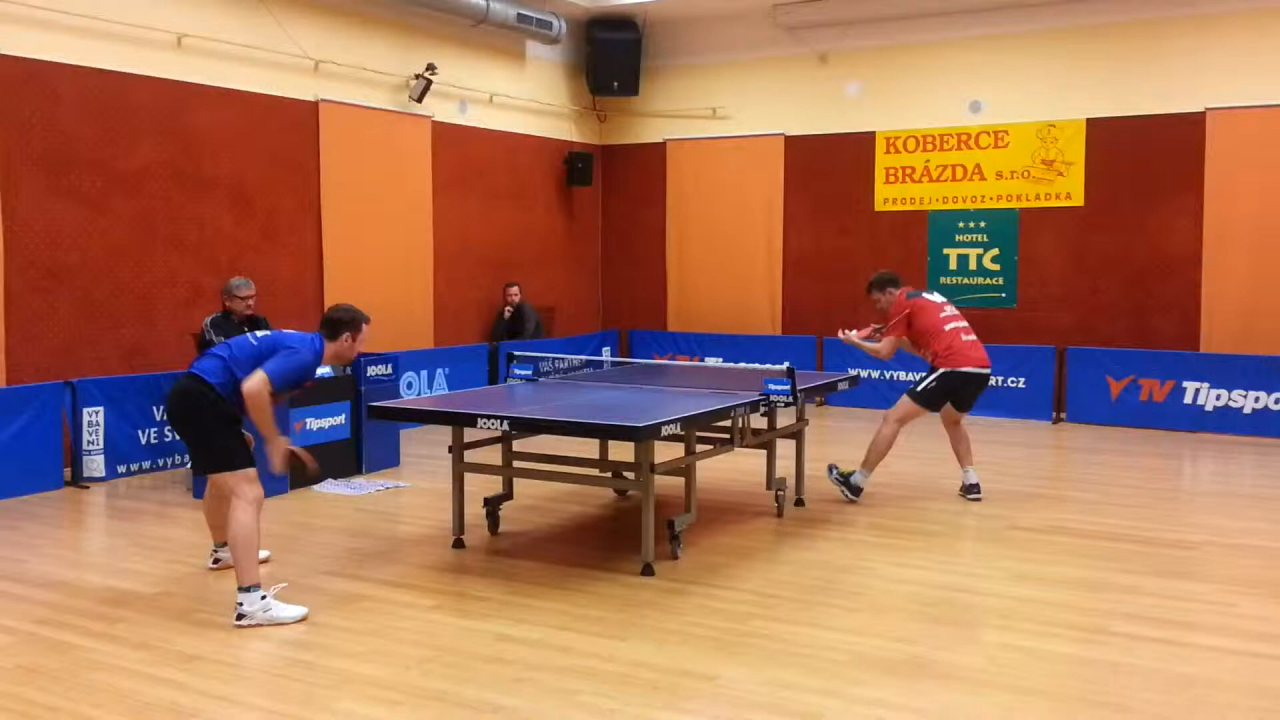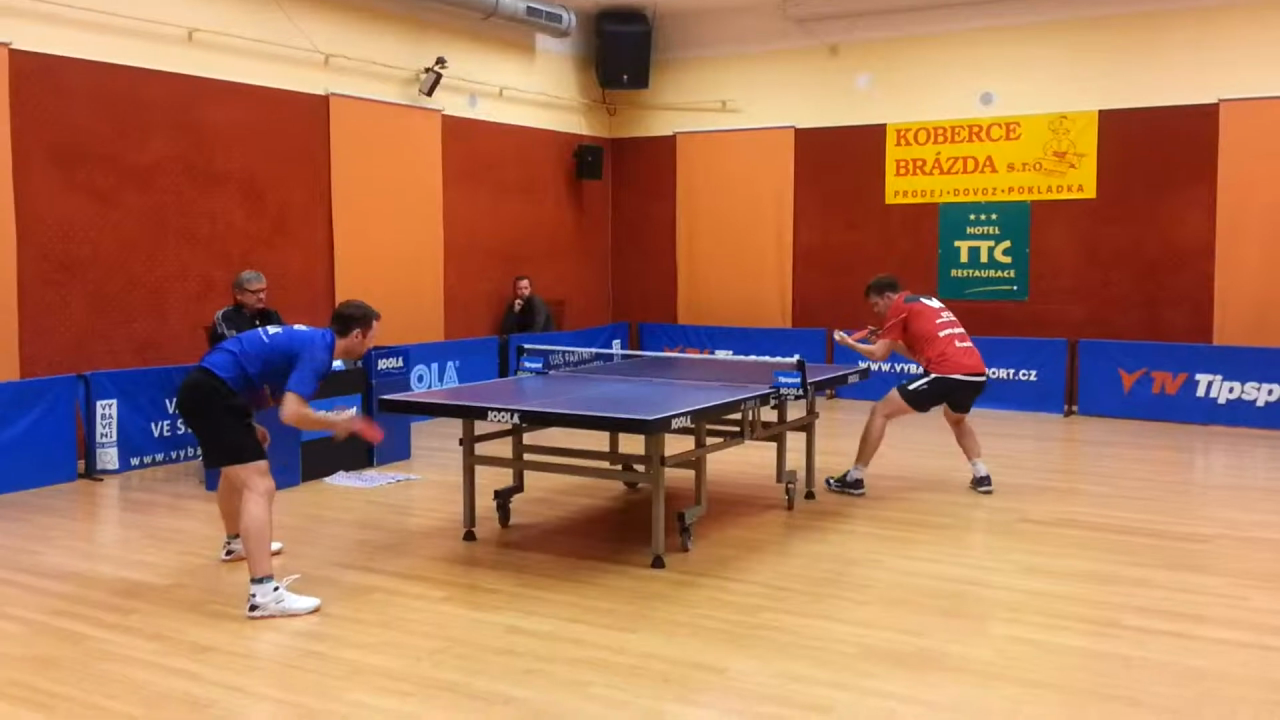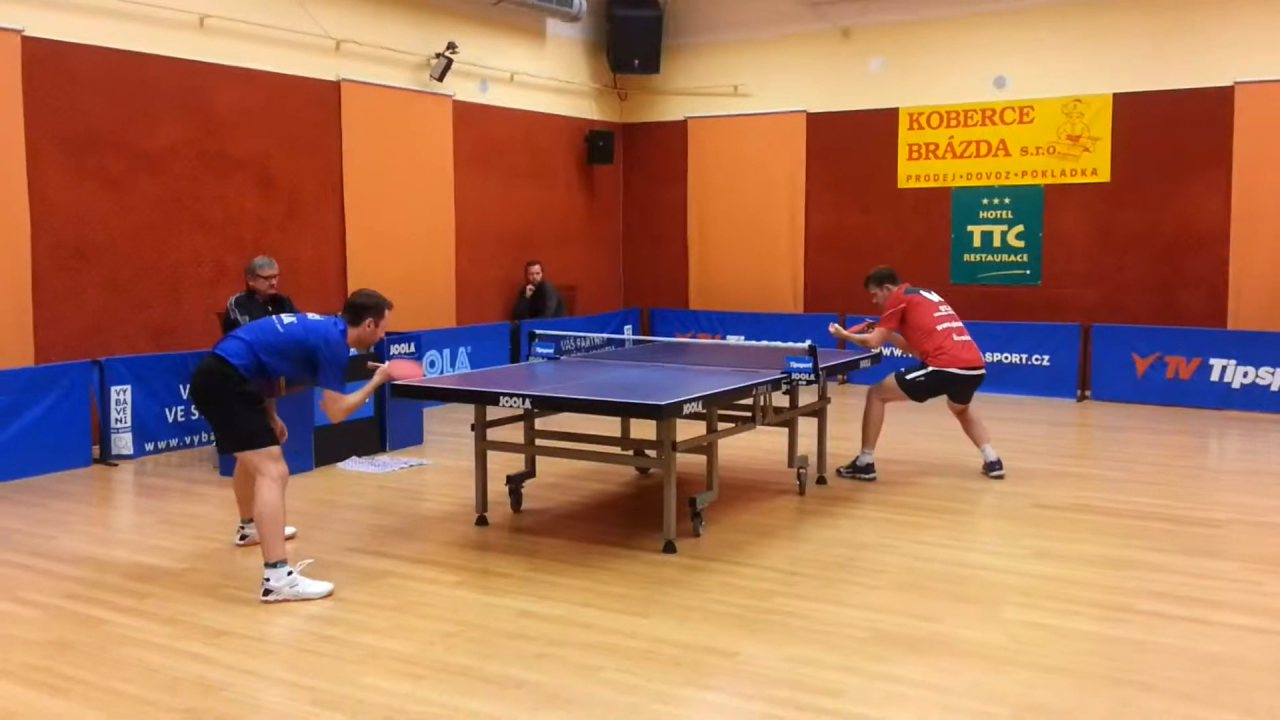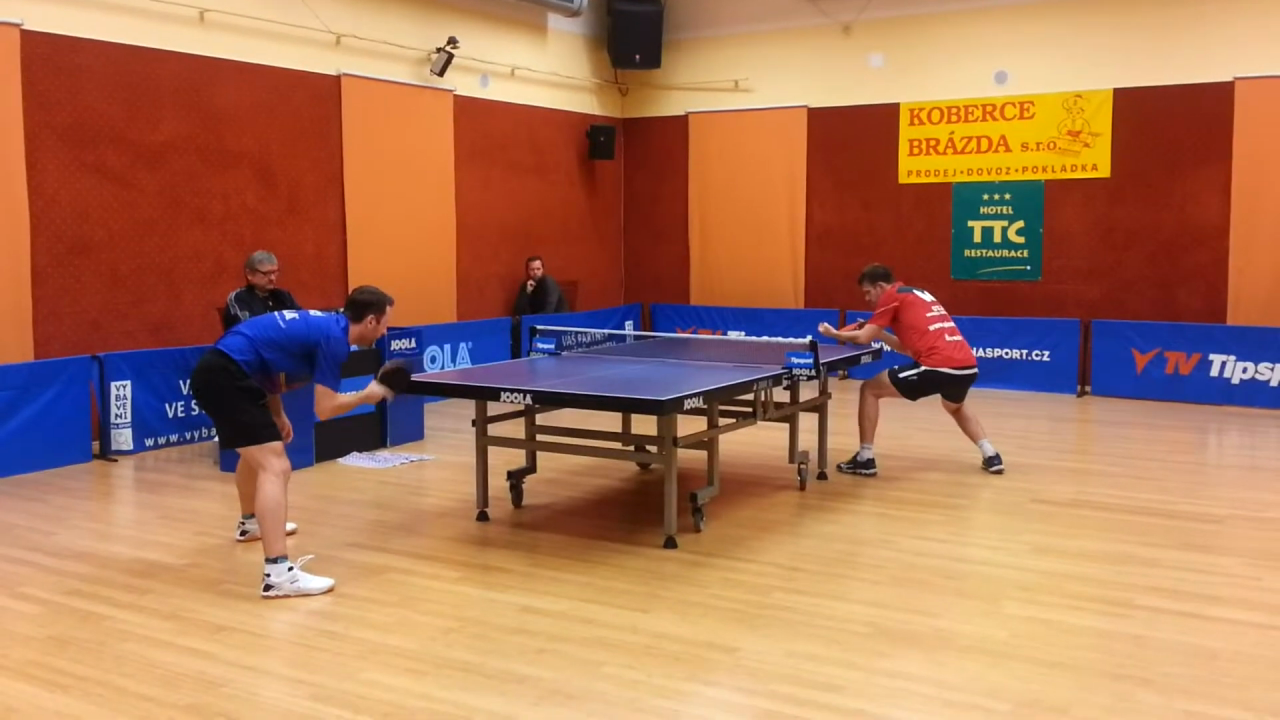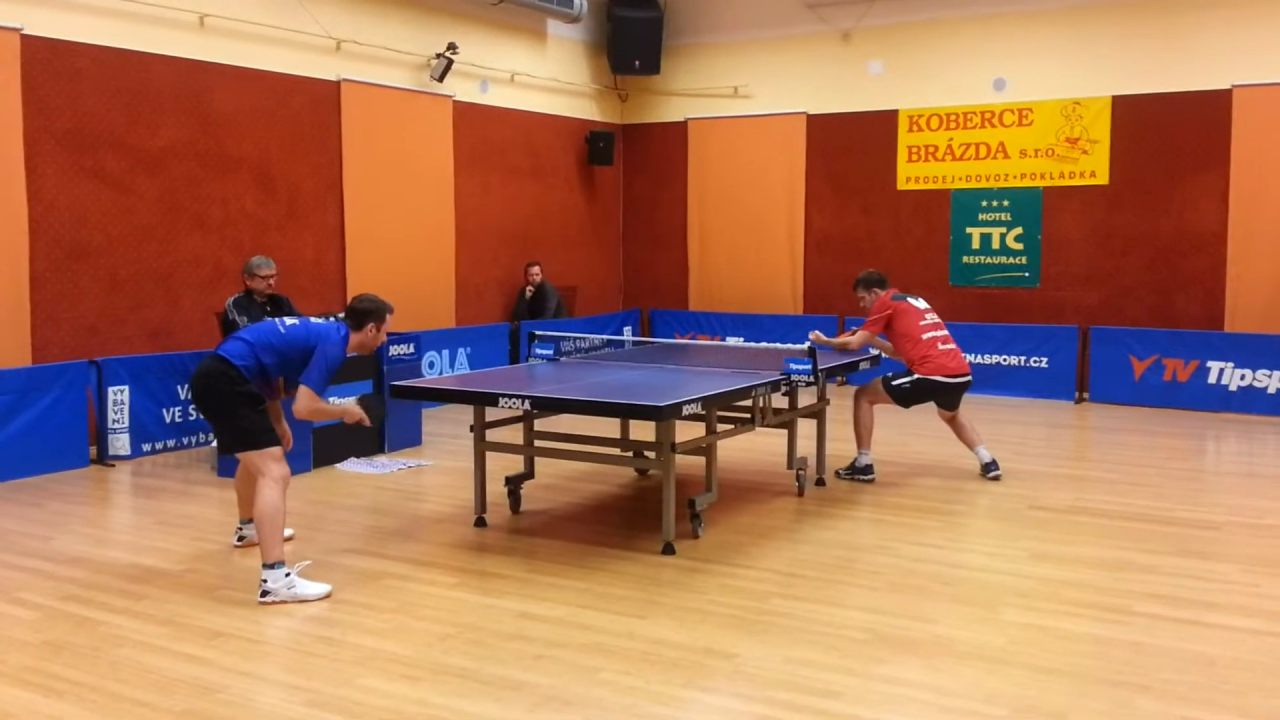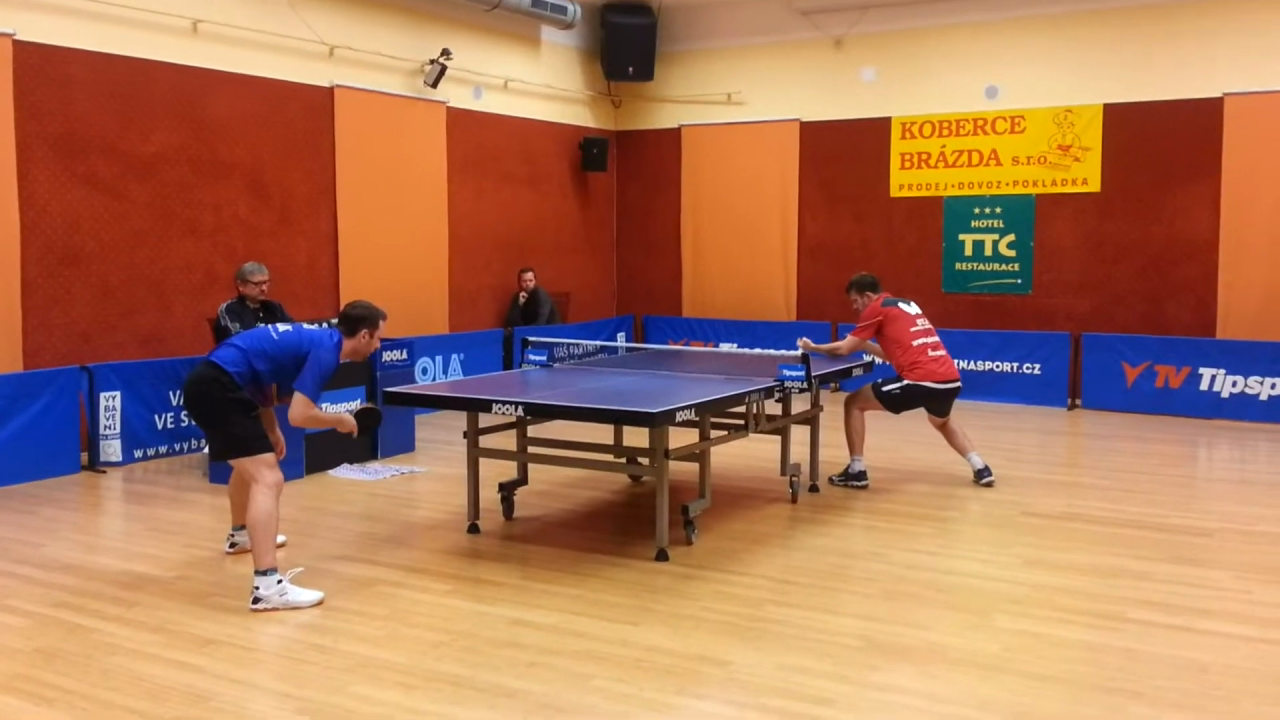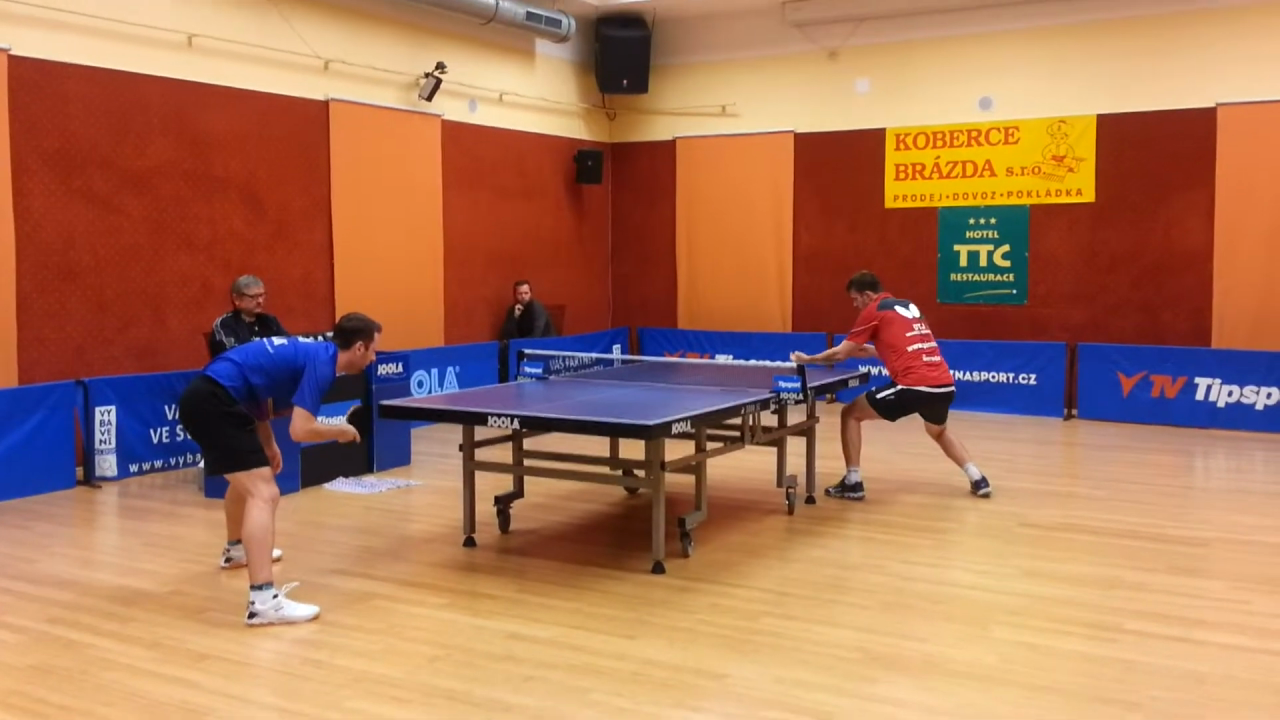
dt=0.2s
person 1, frame 1
left shoulder: (301, 344)
right shoulder: (304, 353)
right elbow: (252, 388)
left wrist: (236, 432)
right wrist: (274, 440)
left hip: (191, 393)
right hip: (203, 399)
left knee: (222, 478)
right knee: (248, 494)
left ankle: (223, 551)
right ankle: (250, 602)
person 1, frame 2
left shoulder: (310, 339)
right shoulder: (317, 351)
right elbow: (291, 413)
left wrist: (249, 424)
right wrist: (337, 423)
left hip: (203, 387)
right hip: (212, 394)
left knee: (236, 470)
right knee: (259, 487)
left ankle: (236, 543)
right ankle: (263, 593)
person 1, frame 3
left shoulder: (323, 328)
right shoulder: (333, 340)
right elbow: (335, 411)
left wrist: (270, 417)
right wrist: (376, 381)
left hip: (215, 374)
right hip: (225, 380)
left knee: (251, 456)
right knee: (272, 472)
left ankle: (251, 527)
right ankle: (278, 577)
person 1, frame 4
left shoulder: (324, 324)
right shoulder: (335, 337)
right elbow: (326, 408)
left wrist: (277, 415)
right wrist: (368, 395)
left hip: (216, 369)
right hip: (227, 376)
left knee: (255, 451)
right knee: (275, 467)
left ankle: (251, 522)
right ankle: (278, 573)
person 1, frame 5
left shoulder: (323, 331)
right shoulder: (333, 343)
right elbow: (304, 407)
left wrist: (278, 423)
right wrist: (346, 411)
left hip: (215, 375)
right hip: (226, 381)
left knee: (255, 457)
right knee: (274, 473)
left ankle: (249, 528)
right ankle: (275, 579)
person 1, frame 6
left shoulder: (317, 337)
right shoulder: (326, 349)
right elbow: (300, 415)
left wrist: (271, 430)
right wrist: (341, 420)
left hip: (208, 381)
right hip: (219, 388)
left knee: (249, 463)
right knee: (267, 480)
left ankle: (241, 534)
right ankle: (267, 586)
person 1, frame 7
left shoulder: (311, 351)
right shoulder: (322, 363)
right elbow: (301, 430)
left wrist: (268, 444)
right wrist: (341, 431)
left hip: (203, 395)
right hip: (215, 402)
left knee: (245, 477)
right knee: (263, 494)
left ankle: (236, 549)
right ankle: (263, 601)
person 2, frame 1
left shoulder: (902, 302)
right shoulder: (930, 299)
left elbow: (885, 352)
left wrist: (855, 341)
right wrist: (891, 336)
left hip: (954, 368)
right hip: (980, 368)
left knee: (894, 418)
right knee: (952, 421)
left ankle: (856, 482)
right ankle: (971, 482)
person 2, frame 2
left shoulder: (900, 306)
right shoulder: (927, 304)
left elbow: (880, 354)
left wrist: (849, 343)
right wrist: (888, 339)
left hip: (948, 374)
right hip: (977, 375)
left knee: (882, 411)
right knee: (957, 420)
left ankle: (855, 478)
right ankle: (981, 475)
person 2, frame 3
left shoulder: (899, 297)
right shoulder: (925, 297)
left elbow: (874, 342)
left wrist: (844, 335)
right wrist: (885, 332)
left hip: (945, 367)
right hip: (975, 368)
left knee: (876, 394)
right knee: (961, 409)
left ankle: (865, 463)
right ankle: (992, 460)
person 2, frame 4
left shoulder: (892, 296)
right shoulder: (918, 296)
left elbow: (863, 338)
left wrist: (834, 334)
right wrist: (877, 332)
left hip: (938, 367)
right hip: (968, 367)
left knee: (869, 389)
right knee: (956, 408)
left ankle: (865, 458)
right ankle: (991, 455)
person 2, frame 5
left shoulder: (885, 303)
right shoulder: (914, 303)
left elbow: (855, 344)
left wrist: (825, 341)
right wrist: (871, 339)
left hip: (931, 376)
right hip: (961, 375)
left knee: (863, 396)
right knee: (951, 416)
left ankle: (863, 464)
right ankle: (987, 461)
person 2, frame 6
left shoulder: (877, 309)
right shoulder: (907, 306)
left elbow: (845, 348)
left wrist: (814, 348)
right wrist: (866, 345)
left hip: (920, 382)
right hip: (951, 381)
left knee: (854, 403)
right knee: (943, 422)
left ankle: (857, 471)
right ankle: (980, 467)
person 2, frame 7
left shoulder: (873, 312)
right shoulder: (910, 307)
left elbow: (841, 353)
left wrist: (808, 360)
right wrist: (871, 350)
left hip: (912, 387)
right hip: (945, 386)
left knee: (851, 414)
right knee: (940, 432)
left ankle: (853, 482)
right ankle: (977, 478)
